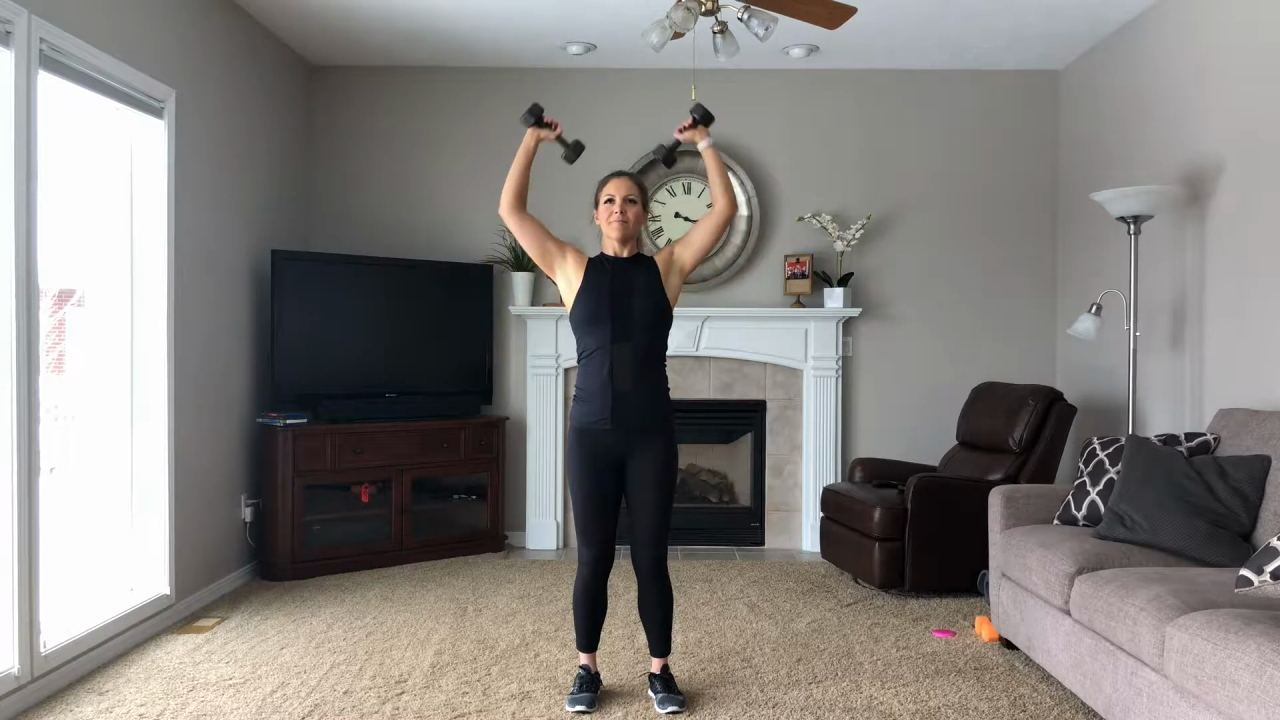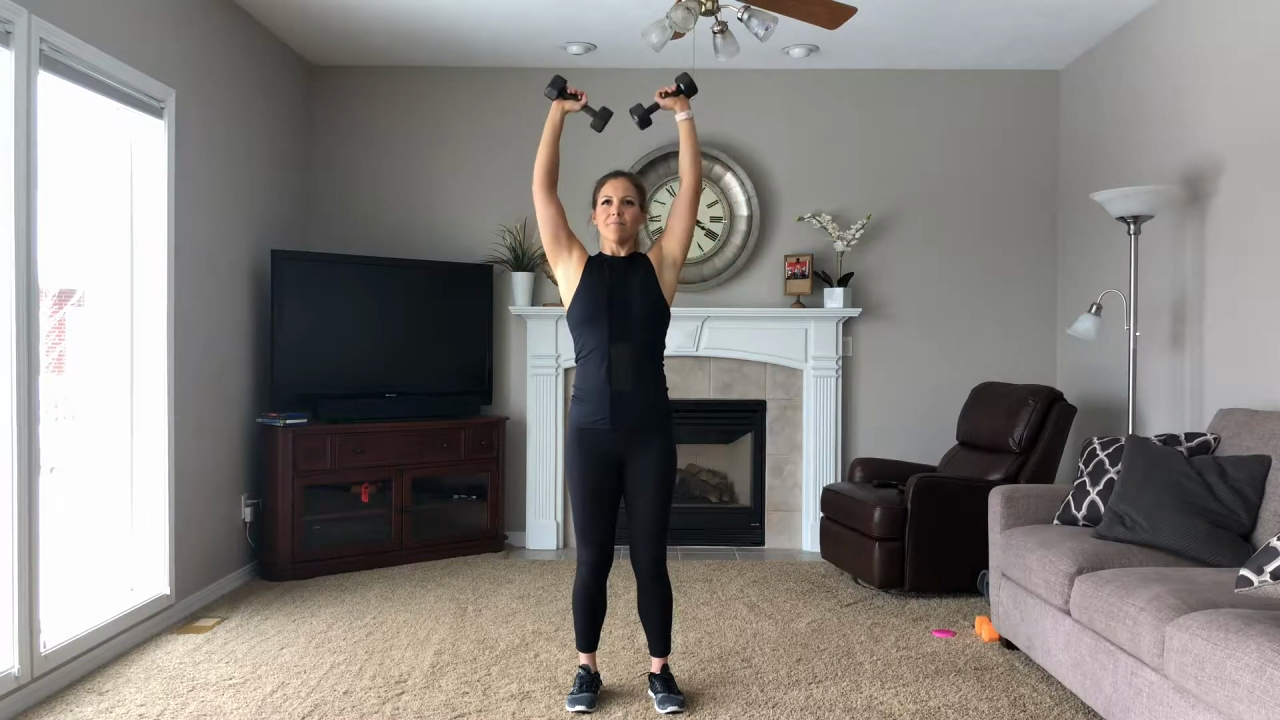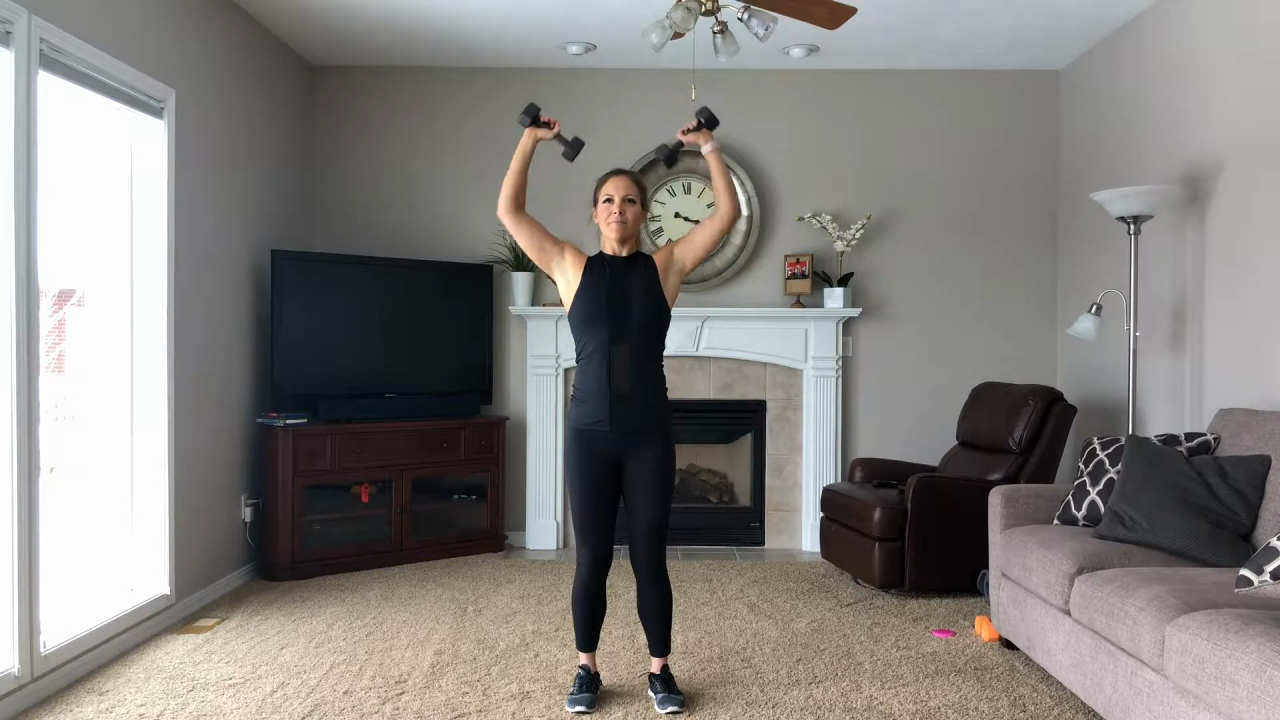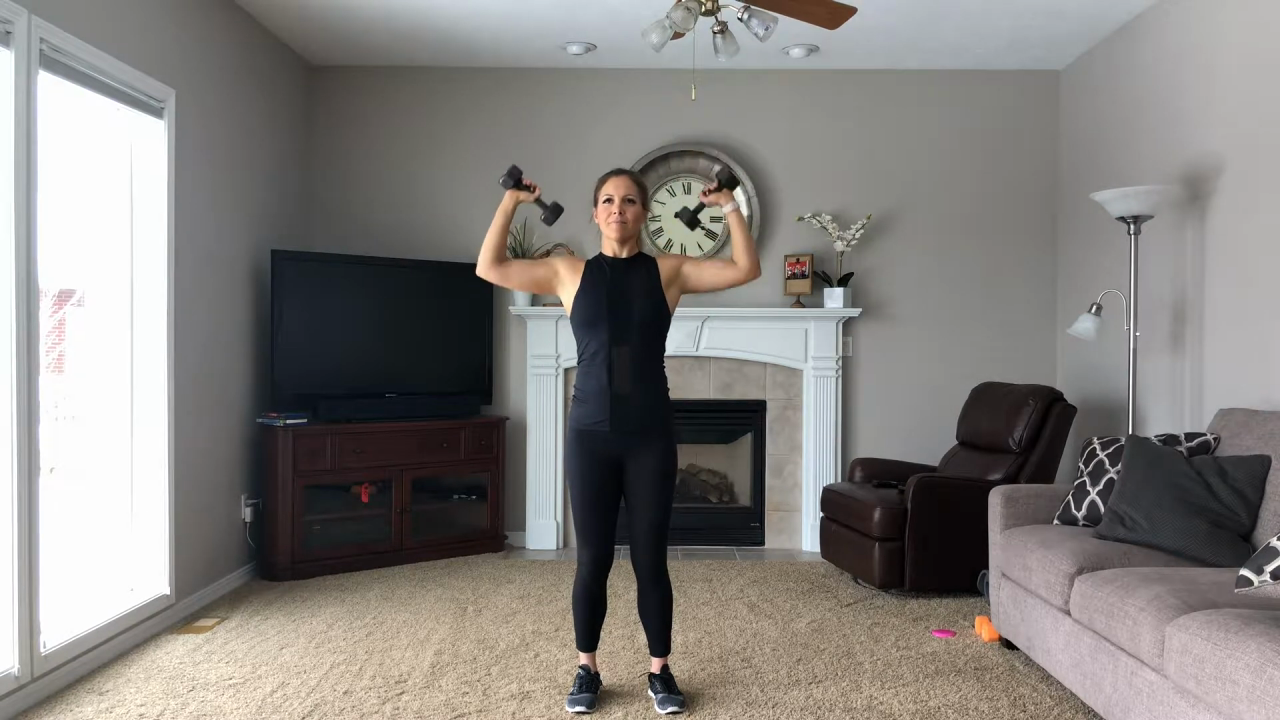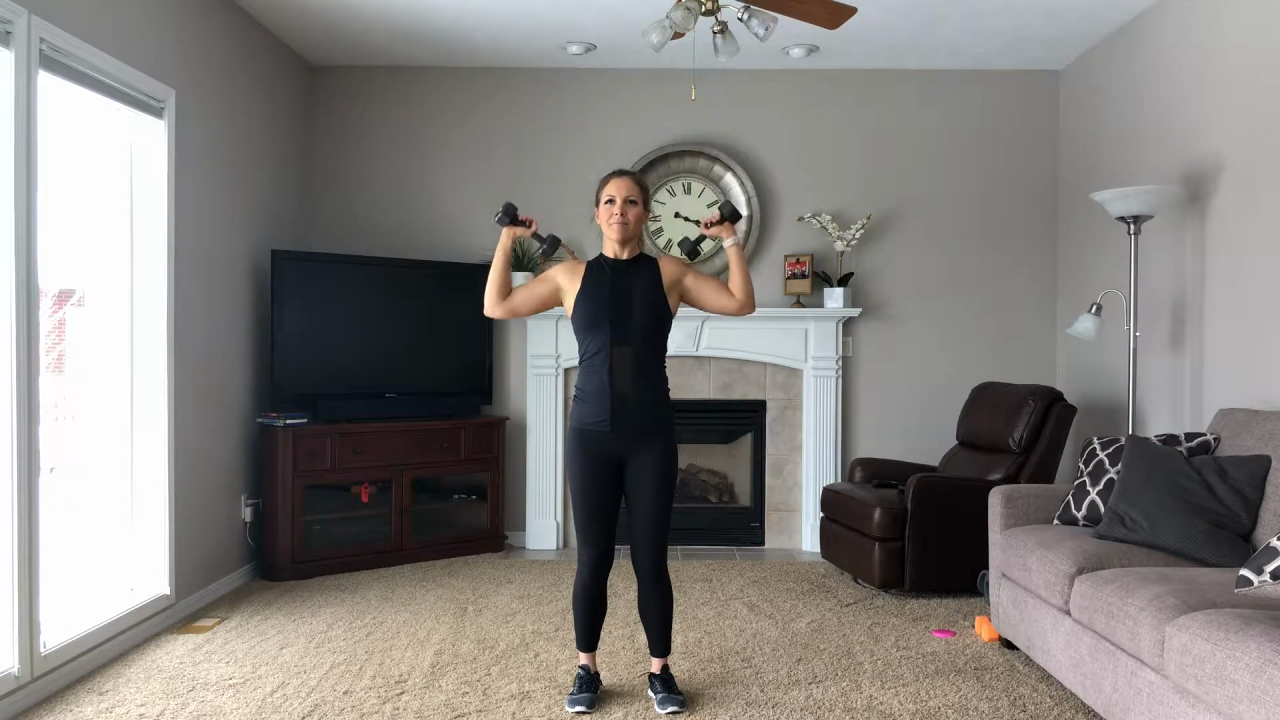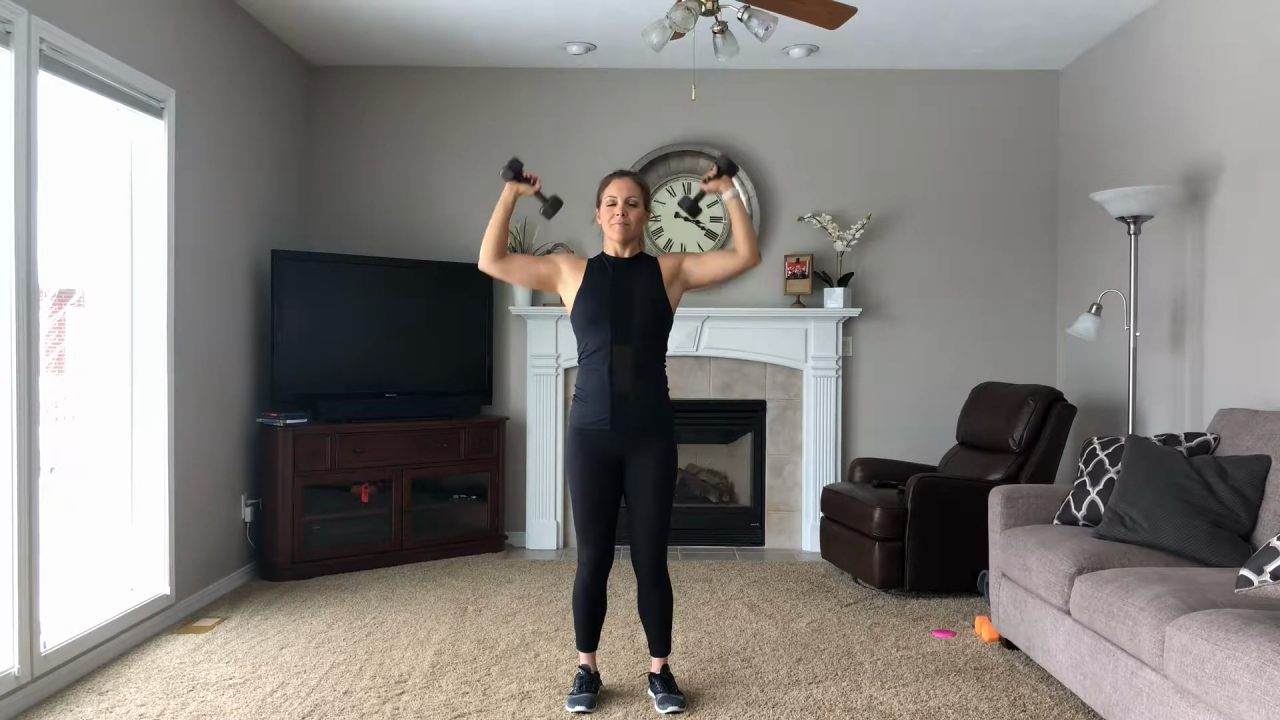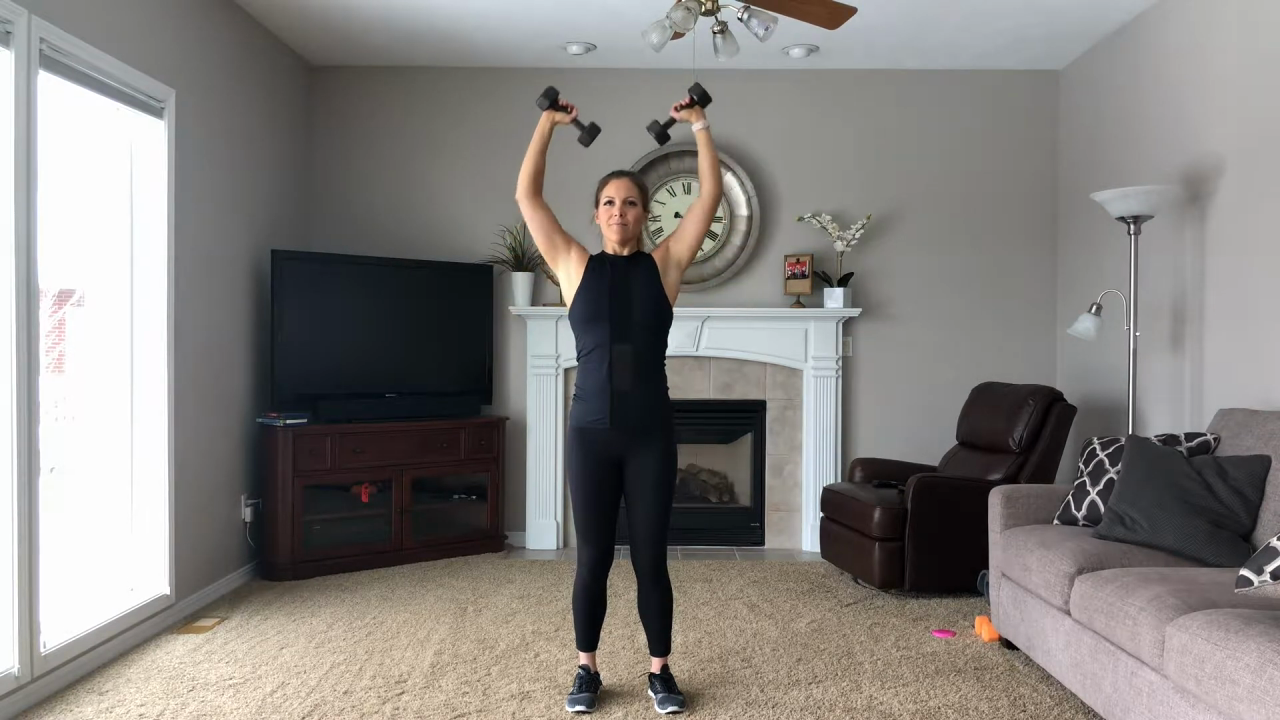
dt=0.4s
person 1, frame 1
left shoulder: (666, 267)
right shoulder: (572, 268)
left elbow: (723, 208)
right elbow: (511, 209)
left wrist: (702, 145)
right wrist: (533, 140)
left hip: (651, 433)
right hip: (591, 432)
left knee: (650, 558)
right knee: (593, 558)
left ankle: (660, 670)
right ankle: (587, 669)
person 1, frame 2
left shoulder: (659, 265)
right shoulder: (573, 266)
left elbow: (691, 184)
right elbow: (542, 185)
left wrist: (682, 115)
right wrist: (558, 113)
left hip: (650, 435)
right hip: (590, 434)
left knee: (650, 560)
right knee: (592, 560)
right ankle: (587, 669)
person 1, frame 3
left shoulder: (665, 266)
right shoulder: (571, 267)
left elbow: (728, 214)
right elbow: (508, 210)
left wrist: (708, 148)
right wrist: (530, 140)
left hip: (648, 437)
right hip: (589, 435)
left knee: (649, 559)
right knee: (592, 560)
left ankle: (659, 670)
right ankle: (586, 669)
person 1, frame 4
left shoulder: (667, 270)
right shoulder: (570, 271)
left elbow: (746, 269)
right elbow: (488, 269)
left wrist: (729, 207)
right wrist: (509, 204)
left hip: (650, 435)
right hip: (590, 433)
left knee: (650, 559)
right knee: (592, 559)
left ankle: (660, 670)
right ankle: (587, 669)
person 1, frame 5
left shoulder: (669, 272)
right shoulder: (571, 274)
left elbow: (741, 302)
right elbow: (496, 306)
left wrist: (730, 239)
right wrist: (507, 240)
left hip: (651, 434)
right hip: (591, 433)
left knee: (651, 560)
right knee: (592, 559)
left ankle: (660, 670)
right ankle: (586, 670)
person 1, frame 6
left shoulder: (669, 269)
right shoulder: (572, 270)
left elbow: (745, 254)
right elbow: (491, 258)
left wrist: (727, 192)
right wrist: (513, 194)
left hip: (651, 432)
right hip: (590, 431)
left knee: (651, 559)
right knee: (592, 558)
left ankle: (660, 670)
right ankle: (587, 669)
person 1, frame 7
left shoulder: (664, 265)
right shoulder: (574, 265)
left elbow: (710, 193)
right elbow: (527, 194)
left wrist: (698, 125)
right wrist: (548, 124)
left hip: (651, 433)
right hip: (591, 432)
left knee: (650, 559)
right knee: (593, 558)
left ankle: (660, 670)
right ankle: (587, 669)
